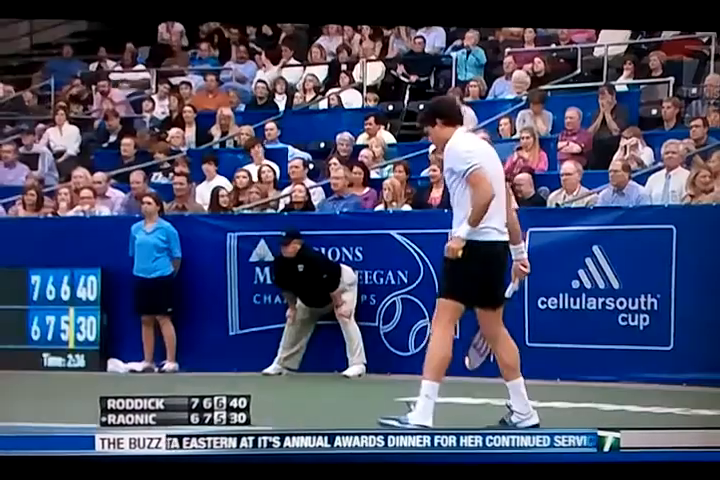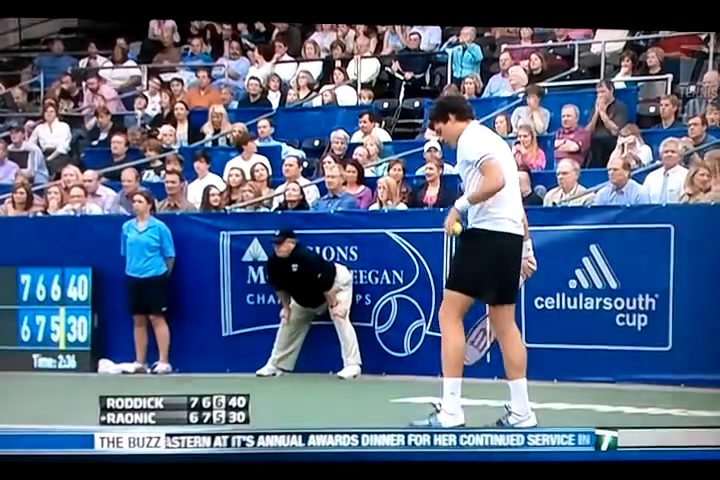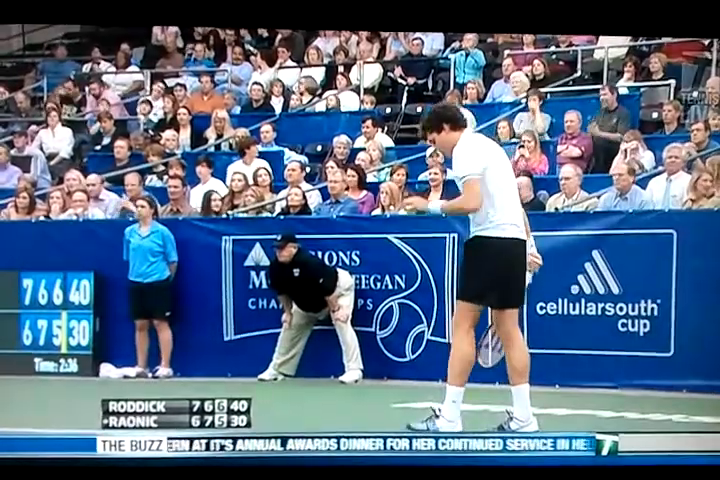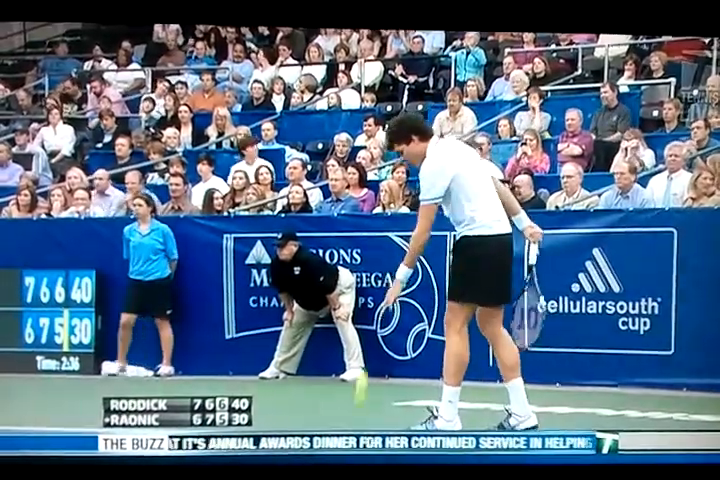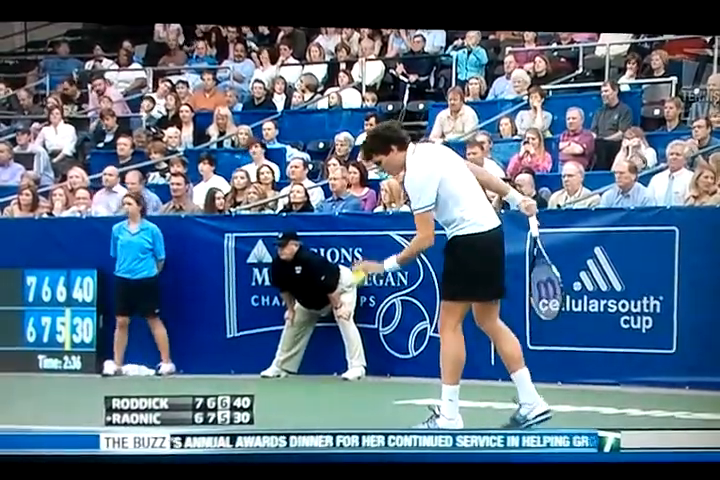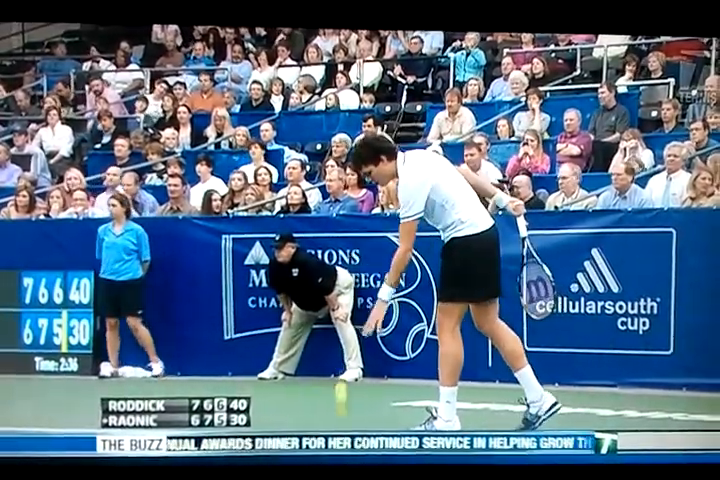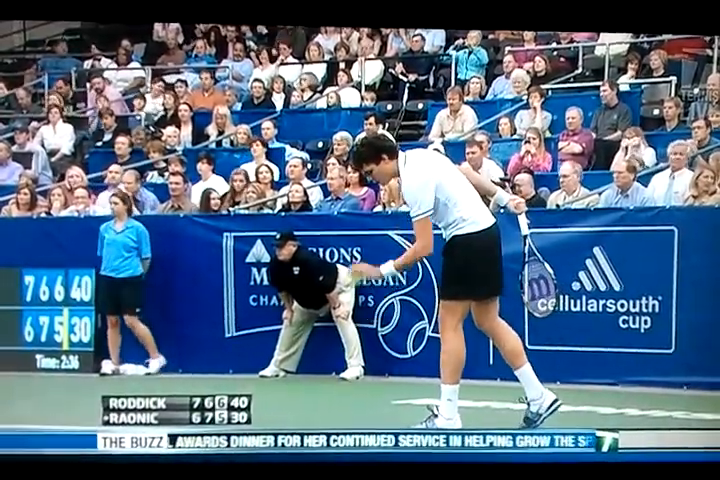
dt=0.3s
person 1, frame 1
left shoulder: (457, 147)
right shoulder: (482, 146)
left elbow: (484, 193)
right elbow: (507, 205)
left wrist: (462, 234)
right wrist: (519, 251)
left hip: (474, 245)
right hip: (495, 243)
left knee: (442, 324)
right knee: (493, 328)
left ankle: (422, 414)
right ankle: (522, 411)
person 1, frame 2
left shoulder: (471, 138)
right shoulder: (492, 139)
left elbow: (495, 181)
right elbow: (512, 198)
left wrist: (460, 205)
right wrist: (525, 248)
left hip: (486, 235)
right hip: (510, 236)
left knee: (450, 315)
right knee: (504, 325)
left ankle: (451, 411)
right ankle: (521, 413)
person 1, frame 3
left shoulder: (465, 151)
right shoulder: (486, 145)
left elbow: (472, 203)
left wrist: (432, 205)
right wrist: (528, 244)
left hip: (489, 241)
right hip: (512, 240)
left knee: (462, 325)
right knee: (508, 330)
left ankle: (449, 418)
right ankle: (523, 419)
person 1, frame 4
left shoulder: (434, 164)
right shoulder: (455, 148)
left elbow: (423, 230)
right elbow: (496, 185)
left wrist: (401, 275)
right wrist: (524, 222)
left hip: (478, 241)
right hip: (499, 237)
left knee: (455, 326)
right knee: (492, 326)
left ankle: (447, 418)
right ankle: (521, 413)
person 1, frame 5
left shoulder: (417, 173)
right shoulder: (431, 150)
left elbow: (425, 239)
right elbow: (479, 173)
left wrist: (387, 265)
right wrist: (516, 198)
left hip: (468, 240)
right hip: (488, 232)
left knee: (449, 324)
right knee: (489, 322)
left ankle: (448, 417)
right ankle: (531, 403)
person 1, frame 6
left shoulder: (410, 182)
right shoulder: (420, 156)
left elbow: (405, 249)
right elbow: (467, 175)
left wrist: (383, 297)
right wrist: (504, 200)
left hip: (466, 241)
right hip: (484, 233)
left knee: (447, 327)
right knee: (488, 323)
left ankle: (446, 417)
right ankle: (538, 398)
person 1, frame 7
left shoulder: (414, 182)
right shoulder: (420, 156)
left elbow: (424, 247)
right elbow: (466, 172)
left wrist: (382, 271)
right wrist: (502, 197)
left hip: (468, 239)
right hip: (484, 232)
left knee: (450, 324)
right knee: (488, 321)
left ankle: (447, 417)
right ankle: (538, 397)
person 2, frame 1
left shoulder: (167, 229)
right shoulder: (135, 229)
left elbow: (176, 256)
right elbow: (134, 254)
left wrist: (169, 274)
right wrist: (141, 269)
left hip: (161, 279)
right hip: (141, 279)
left knee: (163, 319)
right knee: (146, 321)
left ankle: (171, 361)
right ankle: (148, 362)
person 2, frame 2
left shoulder: (159, 227)
right shoulder: (126, 227)
left elbow: (169, 255)
right elbow: (125, 253)
left wrist: (163, 273)
right wrist: (134, 268)
left hip: (154, 279)
right hip: (133, 279)
left knee: (157, 319)
right knee: (138, 321)
left ankle: (164, 362)
right ankle: (140, 362)
person 2, frame 3
left shoulder: (162, 232)
right shoulder: (129, 232)
left elbow: (173, 260)
right elbow: (128, 258)
left wrist: (165, 277)
right wrist: (138, 273)
left hip: (159, 283)
right hip: (136, 283)
left knee: (161, 324)
right knee: (140, 326)
left ankle: (165, 366)
right ankle: (142, 367)
person 2, frame 4
left shoulder: (163, 230)
right shoulder: (128, 231)
left elbow: (173, 257)
right elbow: (128, 256)
left wrist: (165, 274)
right wrist: (137, 270)
left hip: (159, 282)
right hip: (136, 281)
left knee: (162, 322)
right knee: (125, 321)
left ankle: (167, 364)
right ankle: (121, 363)
person 2, frame 5
left shoulder: (152, 229)
right shoulder: (117, 229)
left elbow: (160, 258)
right elbow: (115, 255)
right wrist: (124, 268)
left hip: (146, 281)
right hip: (122, 280)
left knee: (154, 322)
right knee: (121, 322)
left ankle: (167, 362)
right ankle: (117, 364)
person 2, frame 6
left shoulder: (137, 231)
right shoulder: (103, 231)
left elbow: (145, 259)
right elbow: (100, 256)
left wrist: (136, 274)
right wrist: (110, 271)
left hip: (131, 282)
right hip: (108, 282)
left knee: (134, 324)
right knee: (111, 324)
left ankle: (155, 361)
right ankle: (113, 366)
person 2, frame 7
left shoulder: (138, 228)
right shoulder: (104, 228)
left elbow: (146, 257)
right elbow: (102, 254)
left wrist: (137, 273)
right wrist: (110, 268)
left hip: (130, 279)
right hip: (108, 279)
left knee: (132, 321)
right knee: (112, 322)
left ankle: (156, 357)
right ankle: (114, 363)
person 3, frame 1
left shoulder: (312, 258)
right shoulder: (280, 263)
left elbow: (330, 285)
right elbow: (286, 287)
left wrist: (338, 305)
right wrist: (292, 307)
right hip: (311, 298)
left knee: (345, 319)
right knee: (294, 322)
left ankle: (357, 364)
right ankle: (282, 363)
person 3, frame 2
left shoulder: (306, 258)
right shoulder: (273, 262)
left elbow: (325, 284)
right elbow: (280, 286)
left wrist: (333, 305)
right wrist: (286, 307)
right hip: (306, 297)
left knee: (340, 319)
right knee: (289, 322)
left ankle: (352, 365)
right ankle: (276, 364)
person 3, frame 3
left shoulder: (308, 262)
right shoulder: (275, 267)
left elbow: (326, 288)
right elbow: (282, 291)
left wrist: (335, 310)
right wrist: (288, 311)
right hip: (307, 303)
left knee: (342, 323)
right knee: (290, 327)
left ankle: (354, 370)
right ankle: (277, 369)
person 3, frame 4
left shoulder: (308, 260)
right shoulder: (276, 265)
left elbow: (327, 286)
right elbow: (283, 289)
left wrist: (336, 307)
right wrist: (289, 310)
right hip: (308, 300)
left knee: (343, 322)
right knee: (291, 325)
left ankle: (355, 368)
right ankle: (279, 367)
person 3, frame 5
left shoulder: (309, 260)
right shoulder: (278, 264)
left elbow: (328, 286)
right elbow: (284, 288)
left wrist: (338, 306)
right wrist: (290, 309)
right hip: (310, 299)
left knee: (345, 320)
right knee: (293, 324)
left ankle: (357, 367)
right ankle: (281, 366)
person 3, frame 6
left shoulder: (306, 261)
right shoulder: (274, 266)
left elbow: (325, 288)
right elbow: (281, 290)
left wrist: (335, 308)
right wrist: (288, 310)
right hip: (307, 301)
left knee: (342, 321)
right knee: (290, 325)
left ankle: (354, 368)
right ankle: (277, 368)
person 3, frame 7
left shoulder: (307, 259)
right shoulder: (275, 265)
left elbow: (326, 286)
right elbow: (283, 288)
left wrist: (336, 306)
right wrist: (289, 308)
right hip: (308, 299)
left knee: (343, 320)
right knee: (291, 324)
left ankle: (355, 366)
right ankle: (278, 366)
